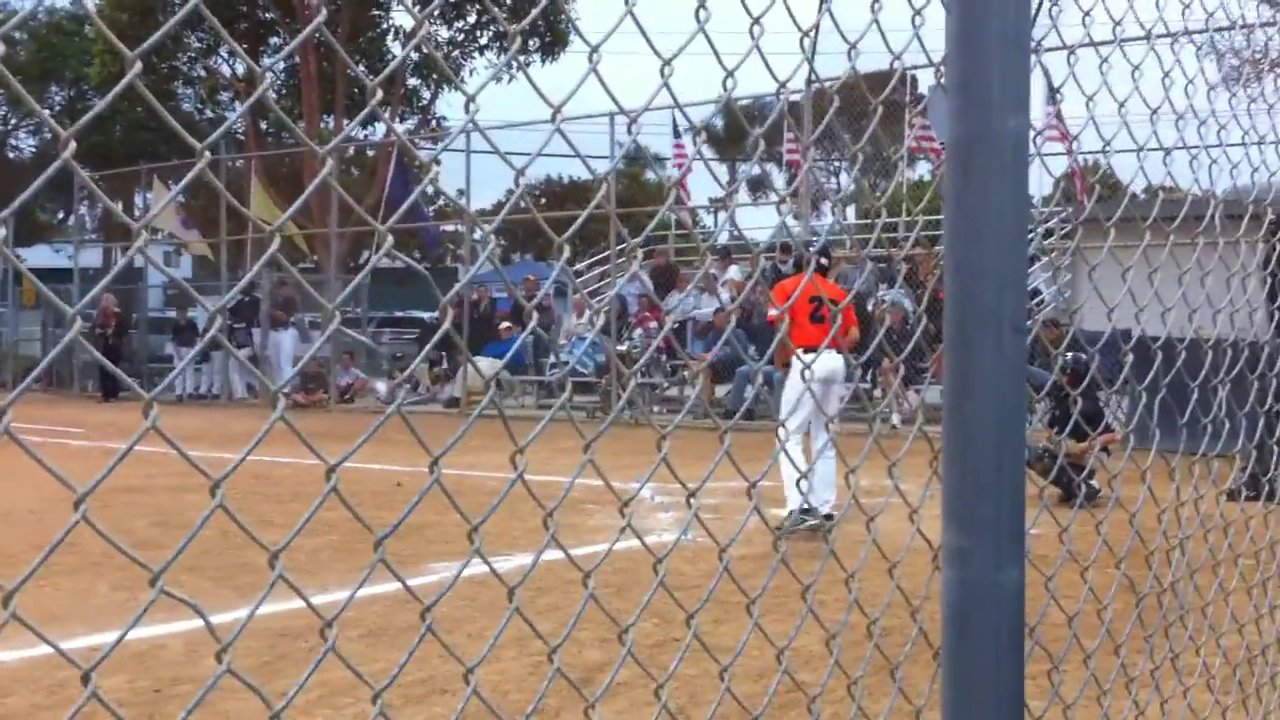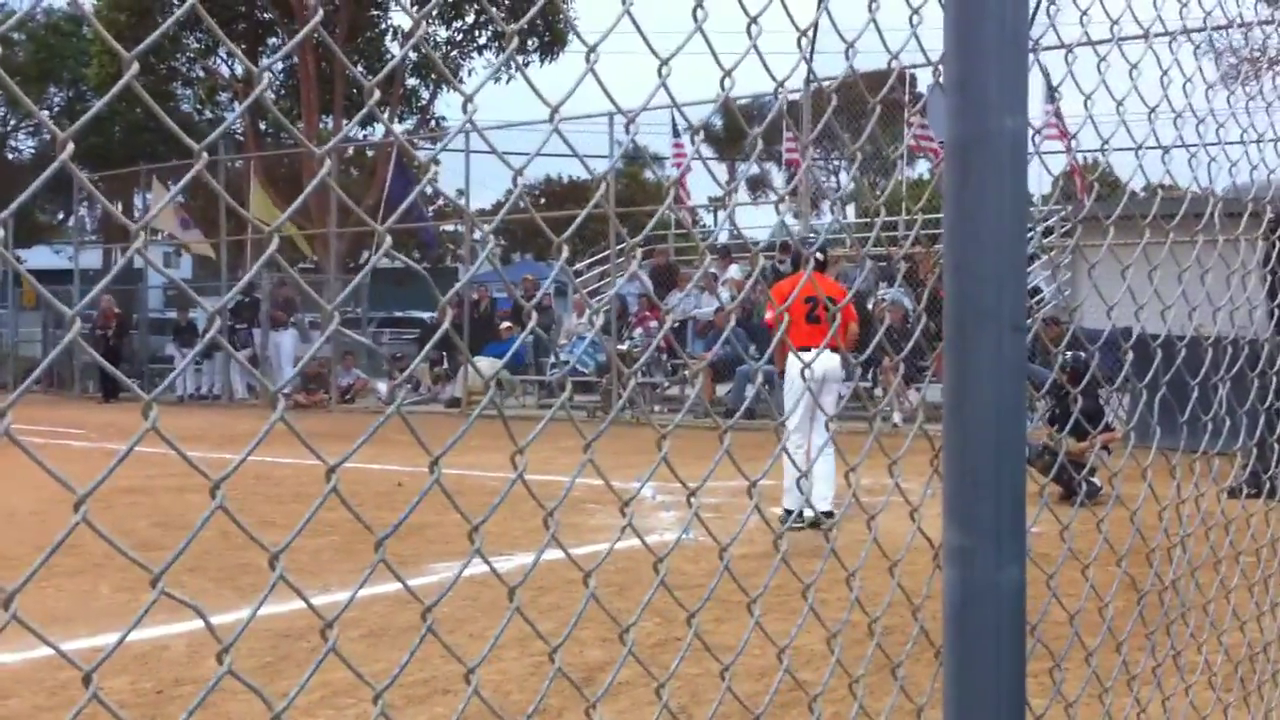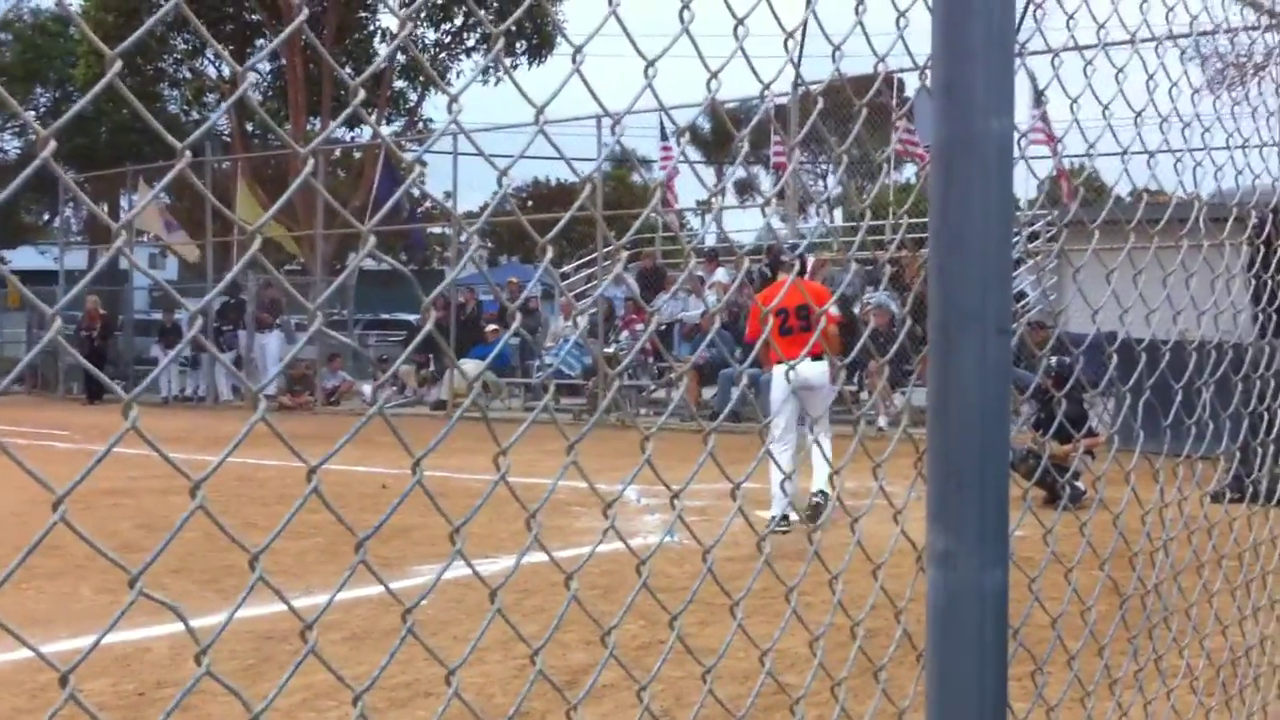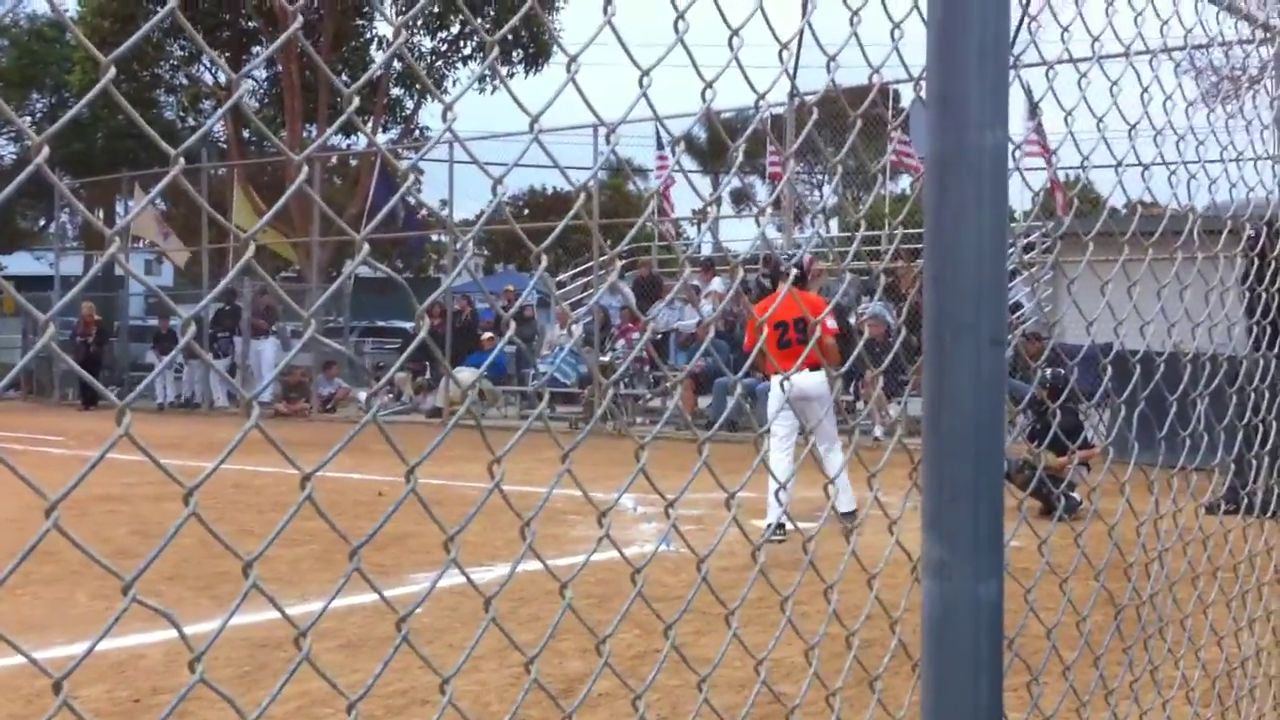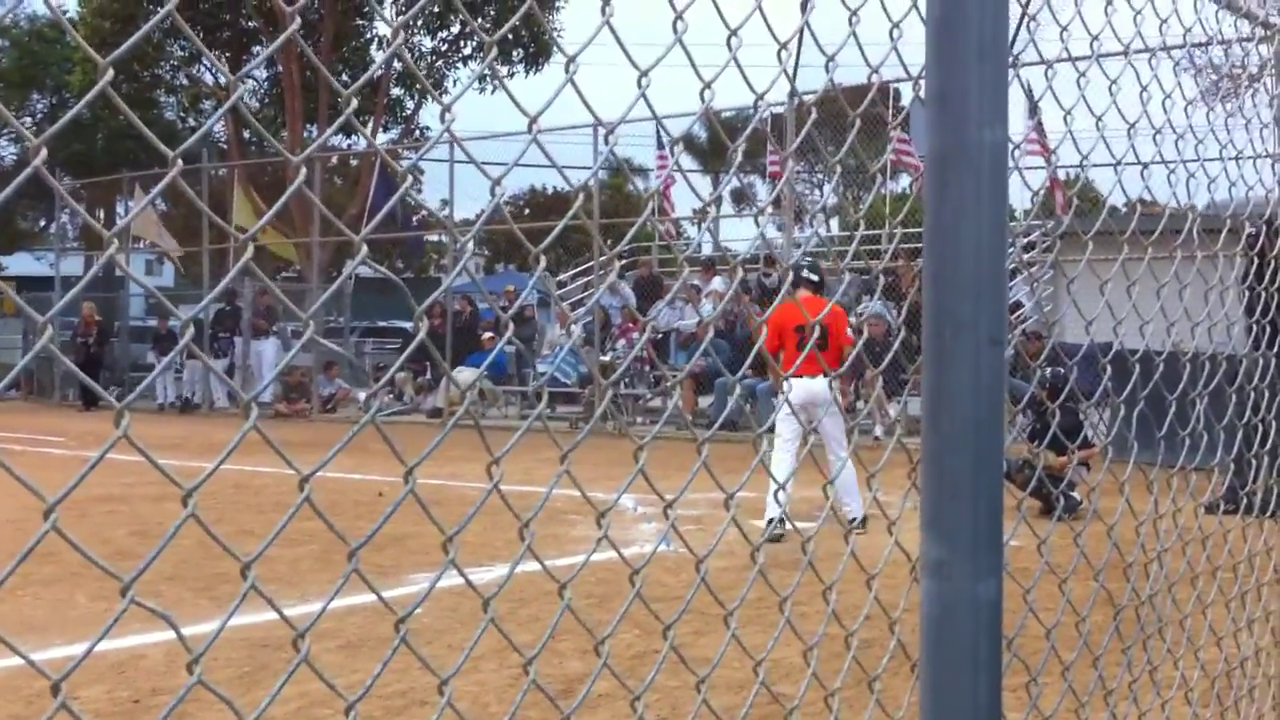
dt=0.2s
person 1, frame 1
left shoulder: (786, 287)
right shoulder: (838, 292)
left elbow: (783, 328)
right elbow: (853, 336)
left wrist: (780, 364)
left hip: (804, 362)
right hip: (835, 362)
left knee: (790, 436)
right knee: (824, 438)
left ankle: (799, 509)
right ankle: (823, 511)
person 1, frame 2
left shoulder: (783, 287)
right shoulder: (837, 289)
left elbow: (777, 330)
right elbow: (853, 330)
left wrist: (780, 364)
left hip: (799, 362)
right hip: (832, 361)
left knee: (796, 438)
right knee: (823, 438)
left ankle: (793, 510)
right ankle: (823, 508)
person 1, frame 3
left shoulder: (763, 299)
right shoulder: (818, 291)
left elbow: (758, 343)
right elbow: (831, 332)
right wrist: (835, 364)
left hip: (784, 372)
right hip: (817, 368)
left knee: (782, 443)
right knee: (821, 433)
left ankle: (779, 514)
right ankle: (820, 491)
person 1, frame 4
left shoulder: (762, 310)
right shoulder: (816, 302)
left elbow: (758, 354)
right elbow: (829, 344)
left hip: (783, 382)
right hip: (815, 378)
left knee: (779, 452)
right knee: (830, 445)
left ankle: (776, 523)
right ankle: (846, 510)
person 1, frame 5
left shoulder: (780, 313)
right shoulder: (835, 311)
left elbow: (771, 357)
right elbow: (849, 353)
left wrist: (779, 380)
left hip: (795, 386)
right hip: (827, 386)
left knee: (784, 453)
right knee: (839, 453)
left ankle: (776, 520)
right ankle: (855, 516)
